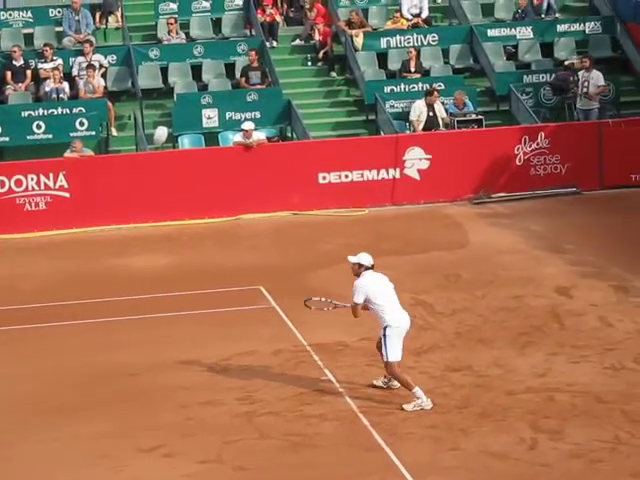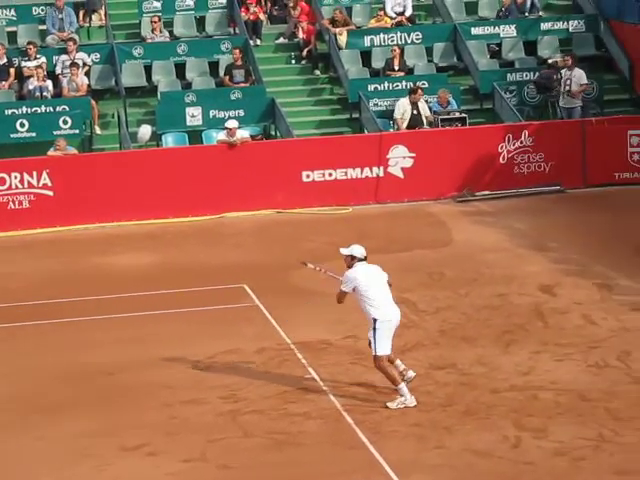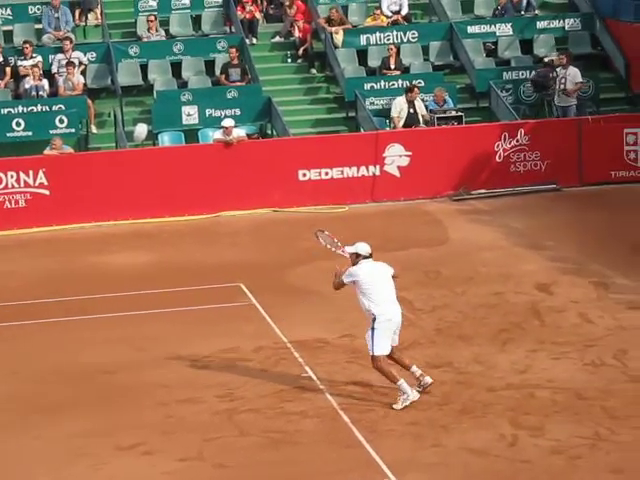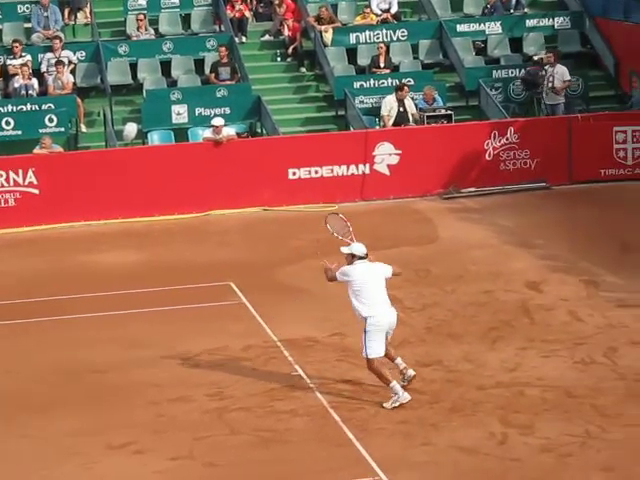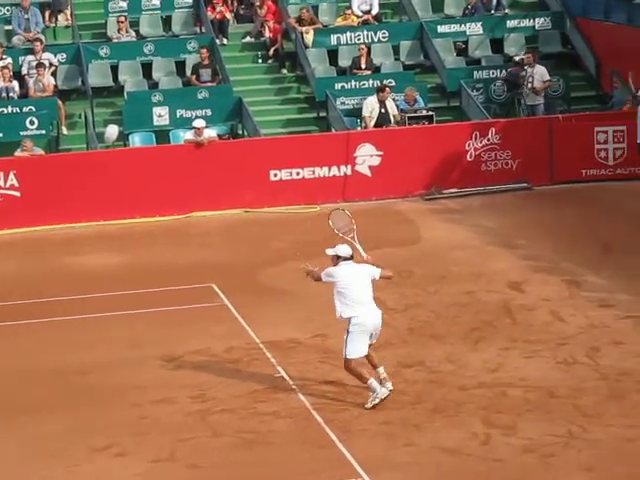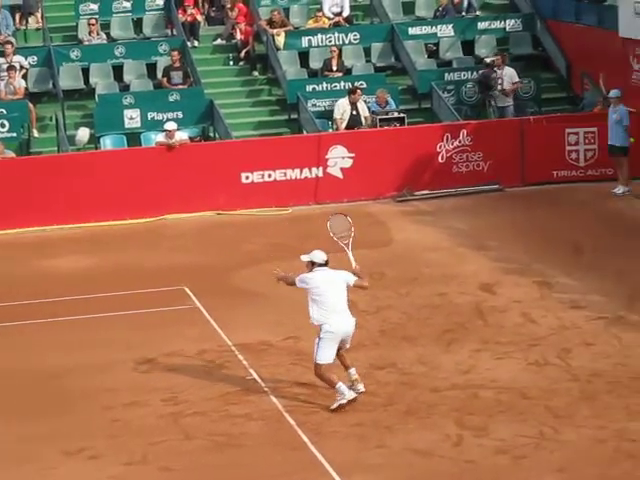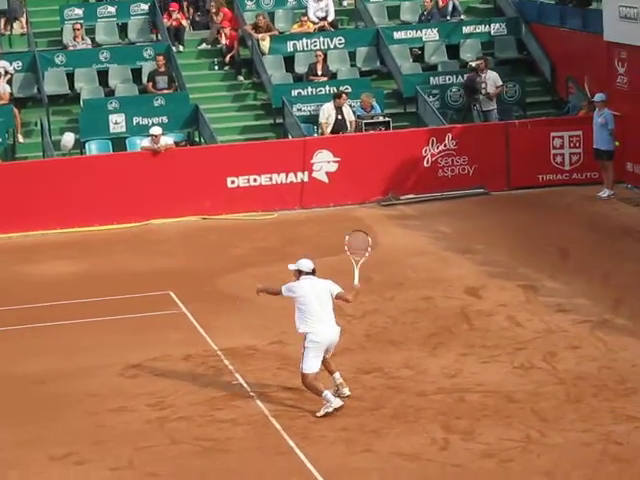
dt=0.1s
person 1, frame 1
left shoulder: (360, 283)
right shoulder: (379, 276)
left elbow: (356, 313)
left wrist: (353, 306)
left hip: (393, 325)
right hip: (403, 319)
left knee: (392, 368)
right knee: (380, 347)
left ankle: (422, 399)
right ankle: (389, 380)
person 1, frame 2
left shoulder: (351, 275)
right shoulder: (375, 269)
left elbow: (340, 300)
right elbow: (389, 283)
left wrist: (342, 286)
left hip: (382, 319)
right hip: (393, 314)
left knee: (380, 361)
right knee: (374, 346)
left ankle: (407, 396)
right ankle: (405, 373)
person 1, frame 3
left shoulder: (354, 271)
right shoulder: (382, 265)
left elbow: (336, 286)
right elbow: (395, 275)
left wrist: (339, 275)
left hip: (382, 319)
right hip: (395, 314)
left knee: (378, 362)
right knee: (391, 352)
left ankle: (408, 393)
right ankle: (422, 378)
person 1, frame 4
left shoulder: (349, 271)
right shoulder: (378, 266)
left elbow: (330, 278)
right elbow: (396, 271)
left wrist: (327, 269)
left hip: (375, 320)
right hip: (390, 316)
left knee: (373, 364)
right knee: (382, 345)
left ankle: (400, 394)
right ankle: (405, 371)
person 1, frame 5
left shoulder: (334, 272)
right shoulder: (363, 268)
left elbow: (316, 278)
right elbow: (389, 274)
left wrist: (310, 271)
right wrist: (371, 264)
left hip: (359, 321)
right hip: (375, 317)
left knee: (351, 364)
right knee: (365, 348)
left ankle: (378, 390)
right ankle: (384, 381)
person 1, frame 6
left shoulder: (309, 278)
right shoulder: (341, 274)
left elbow: (290, 281)
right elbow: (365, 284)
left wrist: (280, 276)
right wrist: (359, 273)
left hip: (331, 327)
right hip: (348, 324)
left knee: (320, 371)
right knee: (339, 351)
left ankle: (344, 392)
right ankle: (356, 382)
person 1, frame 7
left shoulder: (296, 287)
right shoulder: (326, 284)
left elbow: (275, 291)
right elbow: (349, 298)
left wrist: (262, 289)
right wrist: (355, 289)
left hip: (315, 336)
right hip: (333, 333)
left knee: (308, 380)
right knee: (323, 357)
left ankle: (331, 400)
right ankle: (342, 387)
